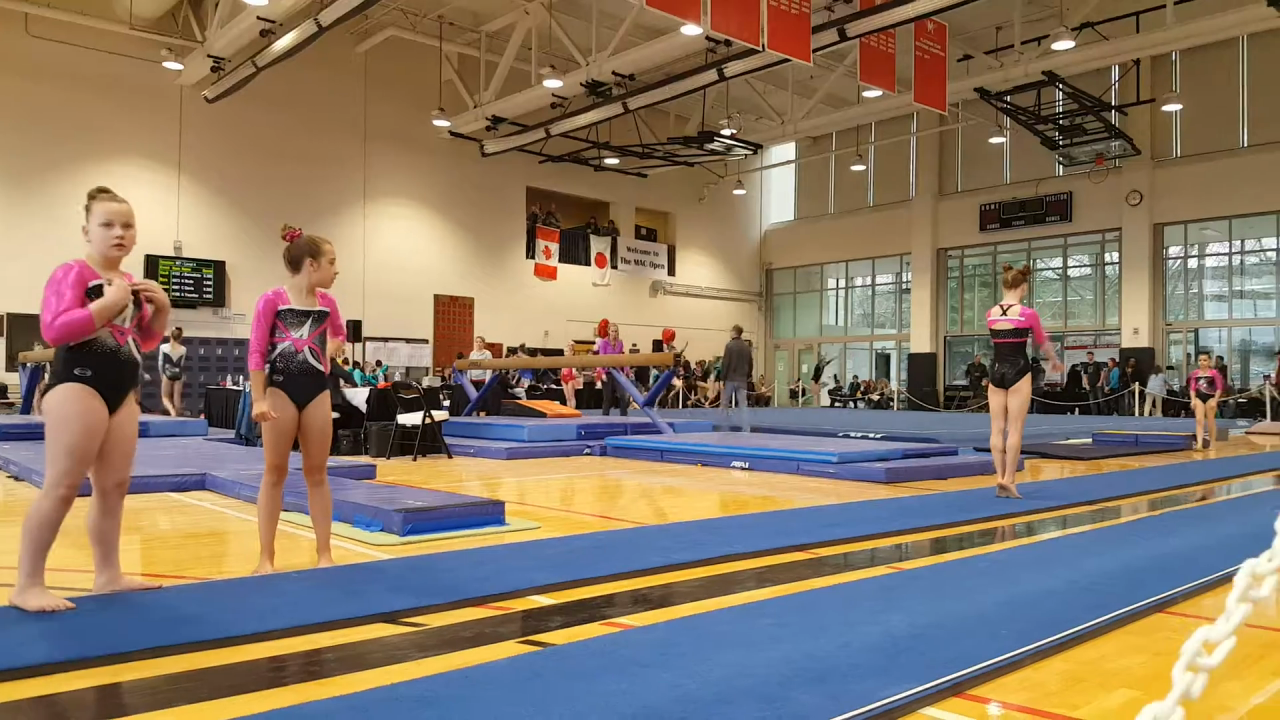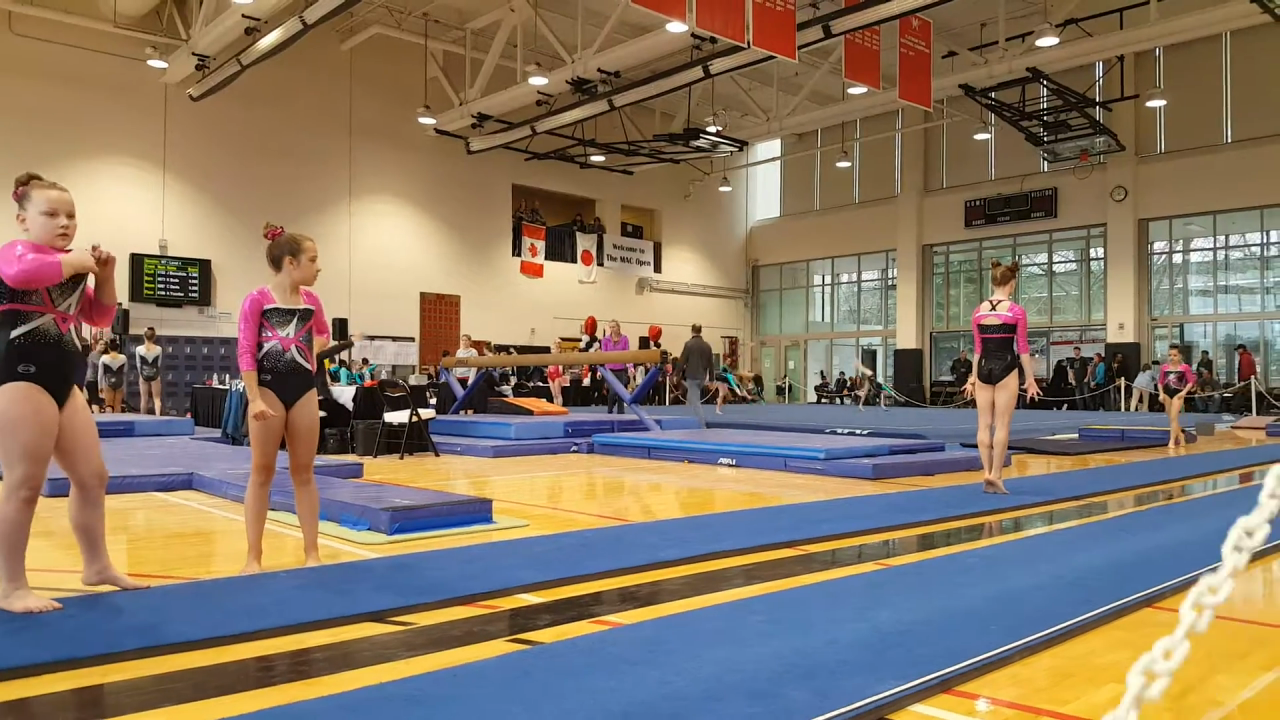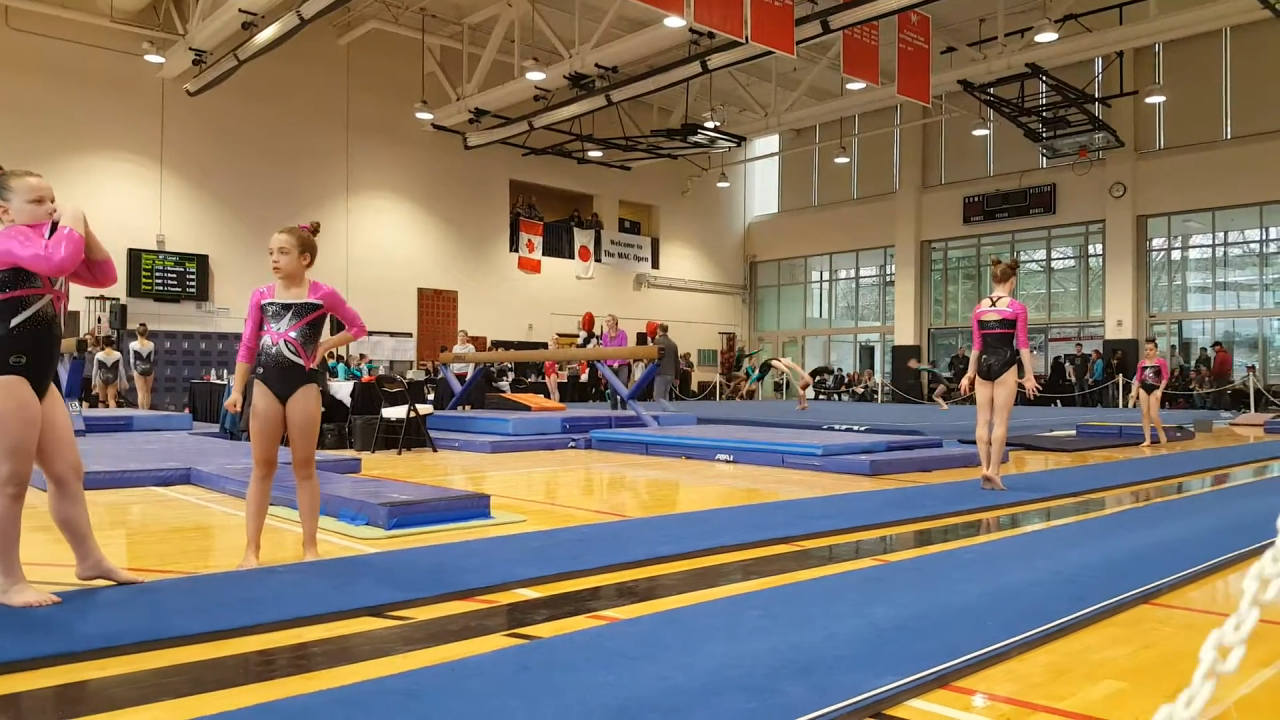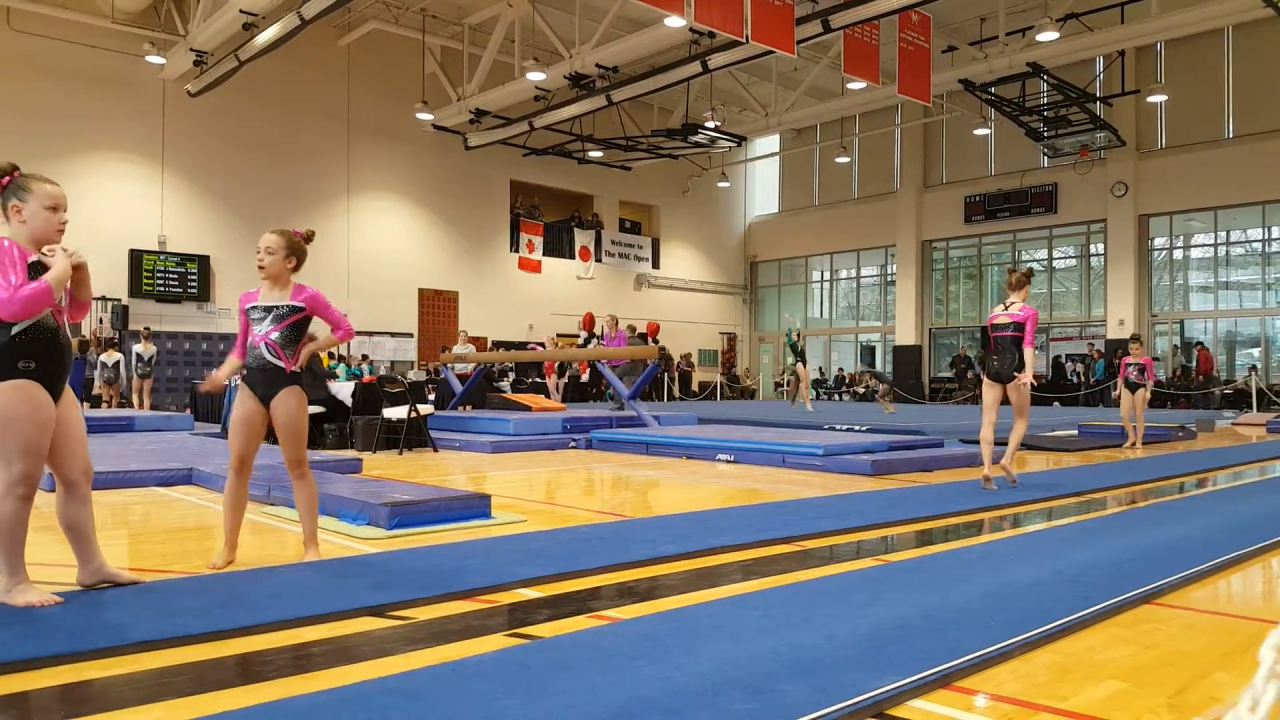
dt=0.5s
person 1, frame 1
left shoulder: (134, 285)
right shoulder: (73, 273)
left elbow: (145, 342)
right elbow: (54, 330)
left wrist: (161, 310)
right wrist: (110, 303)
left hip: (121, 393)
right hip: (77, 386)
left knee: (114, 486)
right knee: (62, 485)
left ankle: (108, 574)
right ankle: (27, 584)
person 1, frame 2
left shoulder: (67, 268)
left elbow: (99, 317)
left wrist: (104, 275)
right wrist: (74, 260)
left hip: (65, 384)
left knee: (92, 477)
left ankle: (98, 565)
person 1, frame 3
left shoulder: (45, 241)
left elbow: (104, 276)
right elbow: (62, 258)
left wrist: (83, 230)
right wrist: (71, 223)
left hip: (38, 375)
left knee: (68, 472)
left ankle: (89, 558)
person 1, frame 4
left shoulder: (44, 258)
left elbow: (76, 312)
left wrist: (79, 276)
right wrist: (57, 274)
left hip: (54, 379)
left knee: (78, 474)
left ankle: (91, 565)
person 2, frame 1
left shoulder: (327, 303)
right shoulder: (271, 300)
left elbow: (339, 335)
right elbow: (256, 353)
left wrist: (328, 353)
right wrist: (259, 399)
left hip: (317, 391)
right hip: (280, 389)
left knee: (317, 473)
right knee: (275, 473)
left ankle: (324, 553)
right ankle: (266, 556)
person 2, frame 2
left shoulder: (311, 301)
right shoulder: (257, 300)
left elbow: (323, 334)
right elbow: (246, 354)
left wrist: (312, 352)
right wrist: (255, 399)
left hip: (304, 389)
right hip: (269, 387)
left knee: (303, 472)
right knee: (262, 472)
left ankle: (311, 552)
right ankle: (253, 556)
person 2, frame 3
left shoulder: (323, 295)
right shoulder: (261, 296)
left elbow: (357, 328)
right elbow: (247, 347)
left wrist: (324, 346)
right wrist: (237, 390)
left hip: (304, 384)
right hip: (266, 382)
left knee: (304, 467)
right knee: (262, 467)
left ankle: (310, 546)
right ankle: (252, 549)
person 2, frame 4
left shoulder: (307, 297)
right shoulder: (247, 299)
left elbow: (345, 330)
right elbow: (241, 349)
left wrist: (310, 348)
right wrist: (224, 372)
left hip: (287, 385)
right hip: (250, 384)
left knee: (297, 468)
right knee: (238, 465)
left ankle: (311, 545)
right ankle: (228, 546)
person 3, frame 1
left shoulder: (991, 314)
right shoulder: (1027, 314)
right elbow: (1042, 342)
right wrist: (1054, 361)
left hip: (997, 372)
right hip: (1018, 372)
left knee: (997, 429)
right knee: (1015, 429)
left ankle: (1001, 479)
right ankle: (1008, 480)
person 3, frame 2
left shoulder: (979, 311)
right shoulder: (1017, 311)
left elbow: (978, 348)
right elbow: (1022, 348)
left wrist: (974, 376)
right wrist: (1030, 379)
left hip: (985, 368)
right hip: (1005, 368)
left knee: (984, 425)
right knee: (1002, 425)
left ankle: (988, 475)
right ankle: (995, 476)
person 3, frame 3
left shoulder: (979, 308)
right shoulder: (1017, 307)
left elbow: (976, 344)
right elbow: (1022, 343)
left wrist: (970, 373)
right wrist: (1029, 375)
left hip: (984, 364)
right hip: (1005, 364)
left knee: (983, 421)
right knee: (1000, 422)
left ankle: (985, 471)
right ankle: (993, 472)
person 3, frame 4
left shoulder: (994, 312)
right shoulder: (1029, 312)
right elbow: (1028, 343)
right wrist: (1028, 372)
left hip: (992, 366)
right hip: (1013, 367)
left knee: (988, 422)
right knee: (1021, 418)
left ankle: (987, 470)
right ankle: (1007, 460)
